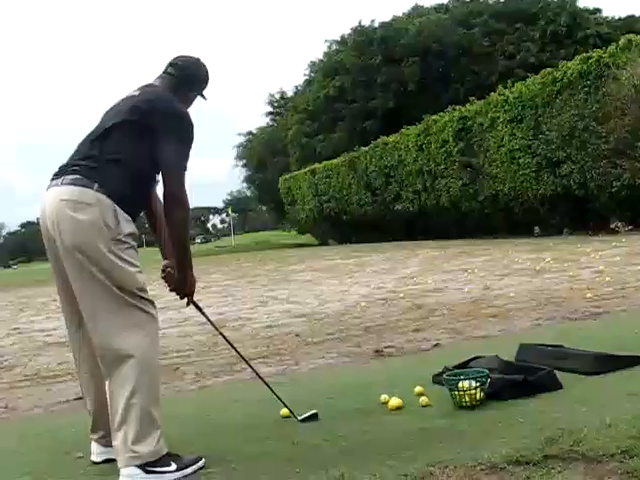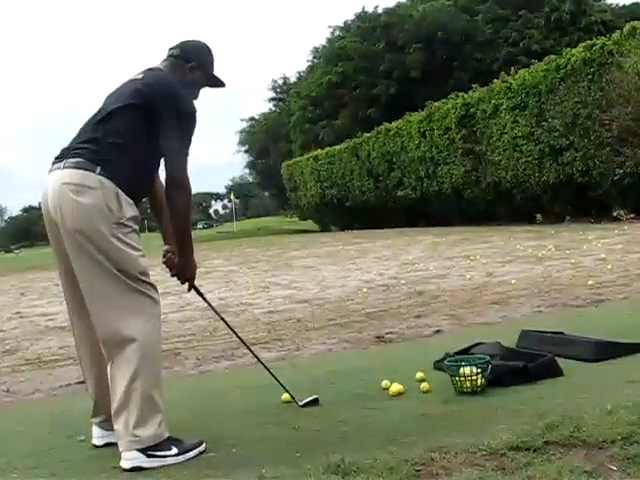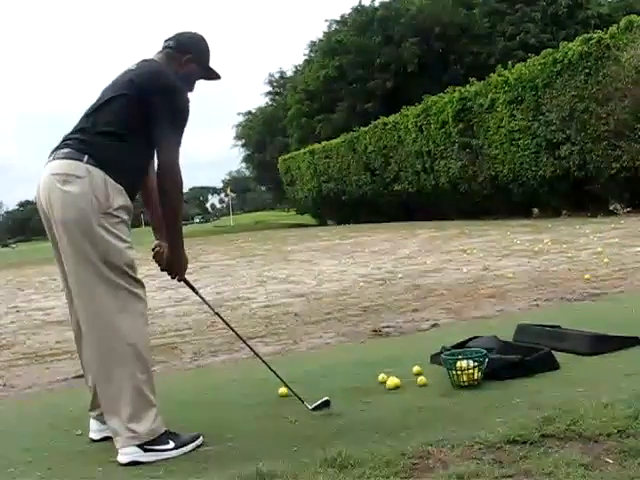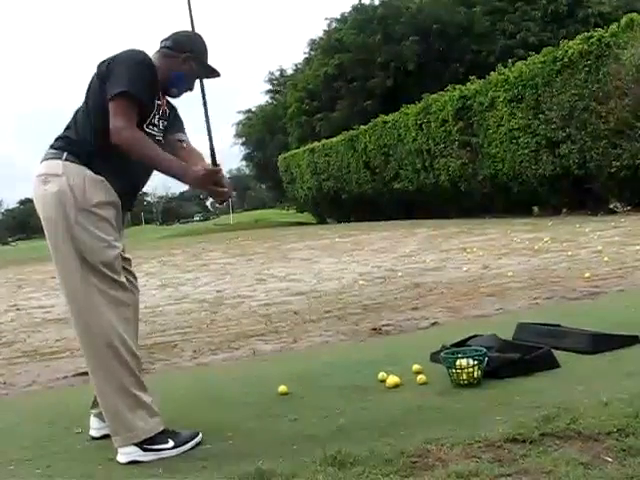
dt=0.5s
person 1, frame 1
left shoulder: (133, 104)
right shoulder: (173, 115)
left elbow: (146, 191)
right elbow: (175, 199)
left wrist: (168, 258)
right wrist: (184, 267)
left hip: (58, 204)
right hip: (89, 208)
left knee: (92, 331)
right knee: (133, 328)
left ankle: (107, 436)
person 1, frame 2
left shoulder: (139, 88)
right shoulder: (174, 97)
left elbow: (150, 175)
right elbow: (177, 183)
left wrist: (168, 242)
right wrist: (185, 253)
left hip: (60, 187)
right hip: (91, 193)
left knee: (93, 315)
right knee: (135, 312)
left ankle: (109, 419)
right ankle: (142, 439)
person 1, frame 3
left shoulder: (138, 80)
right shoulder: (167, 87)
left elbow: (145, 171)
right elbow: (168, 172)
left wrist: (160, 237)
right wrist: (176, 245)
left hip: (59, 182)
right hip: (84, 185)
left knee: (93, 308)
right knee: (119, 306)
left ankle: (107, 413)
right ankle: (138, 435)
person 1, frame 4
left shoulder: (164, 107)
right shoulder: (133, 63)
left elbow: (185, 151)
right elbow: (121, 133)
left wrist: (210, 177)
right wrist: (191, 176)
left hip: (99, 196)
right hip: (73, 183)
left knee: (117, 301)
right knee: (105, 308)
left ankle: (108, 411)
right ankle: (137, 434)
